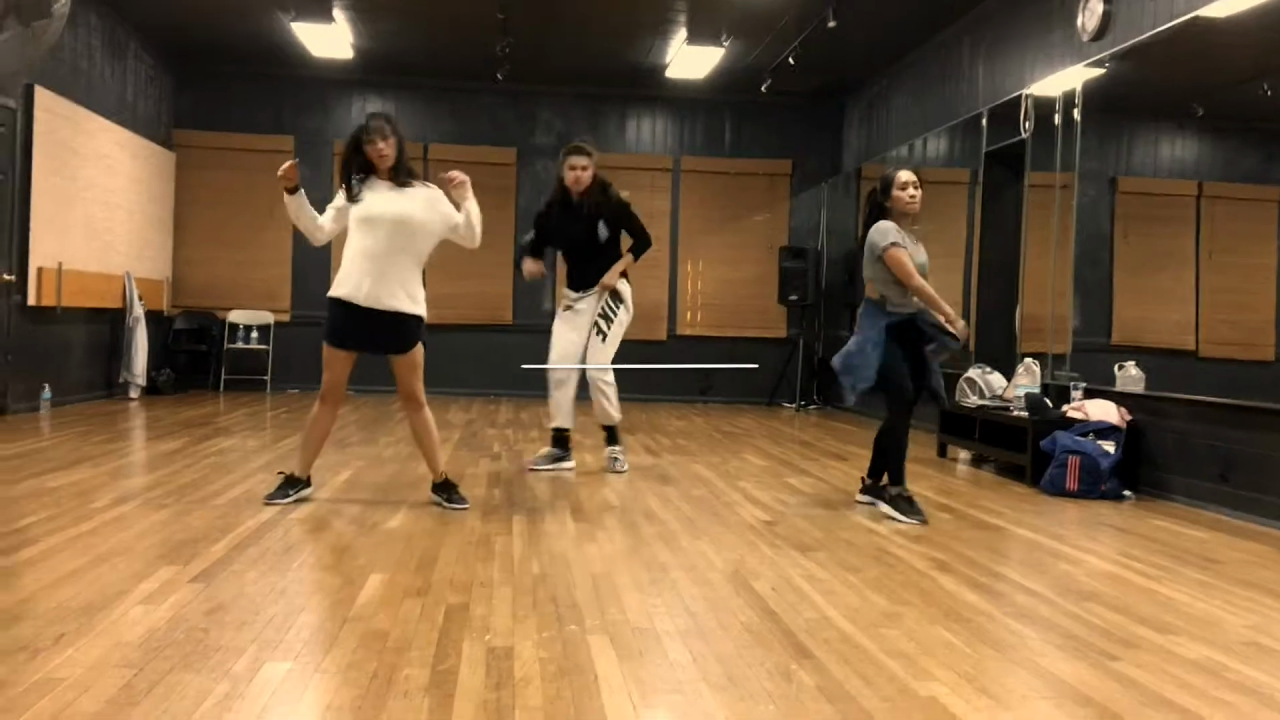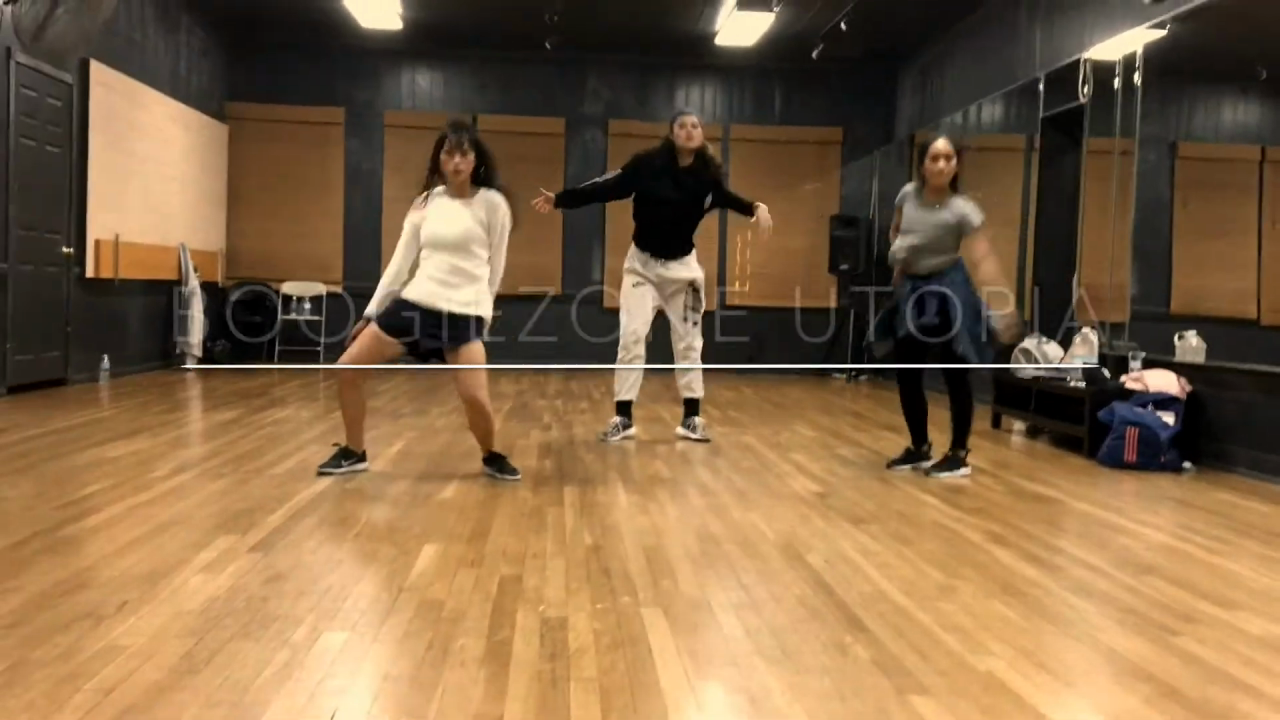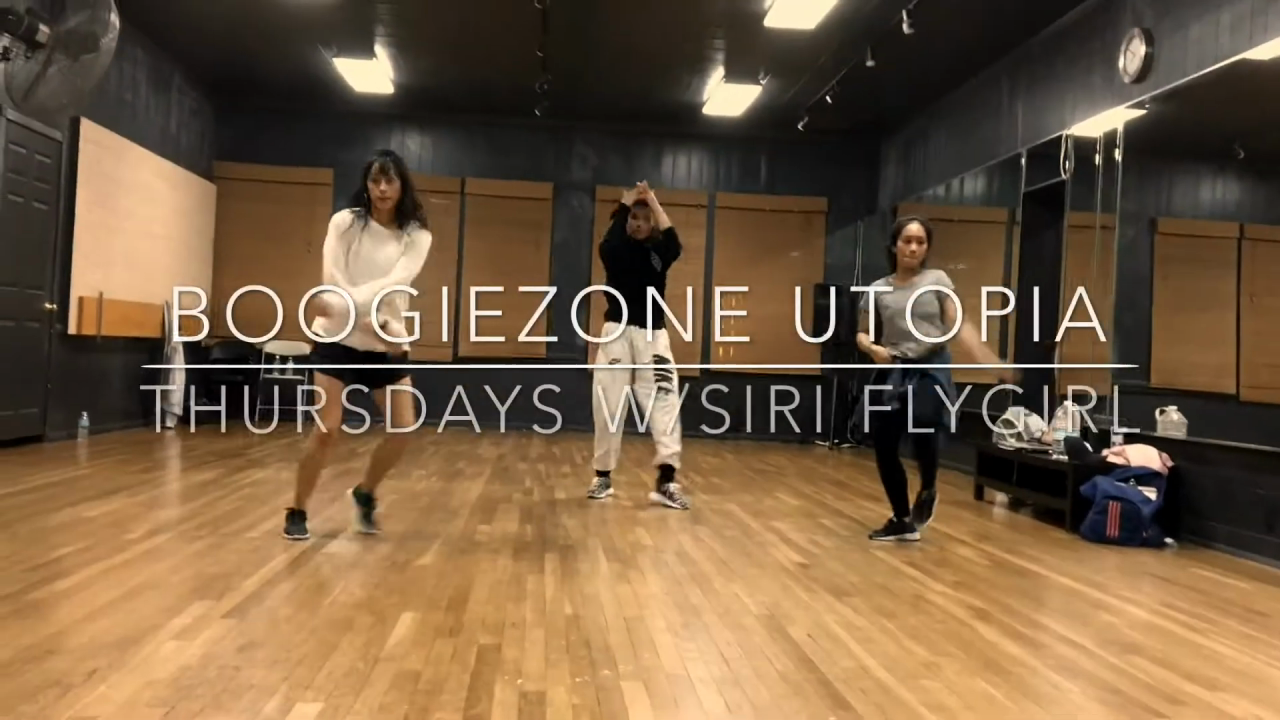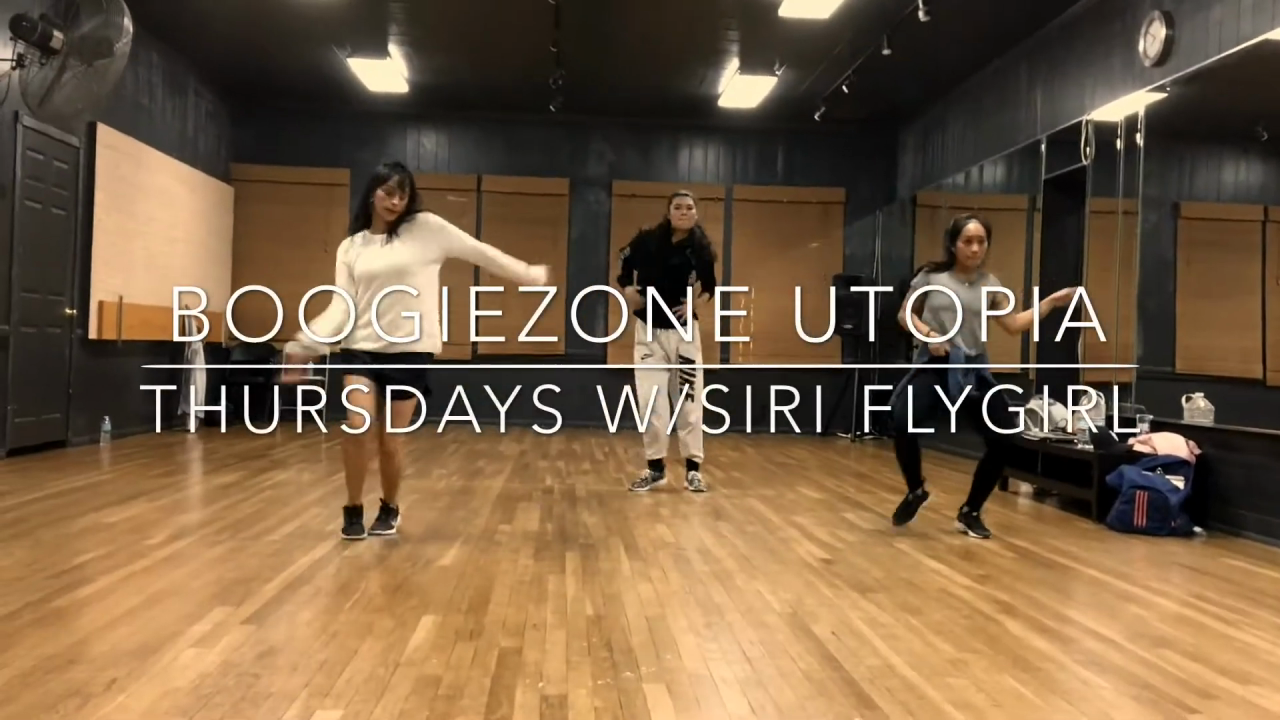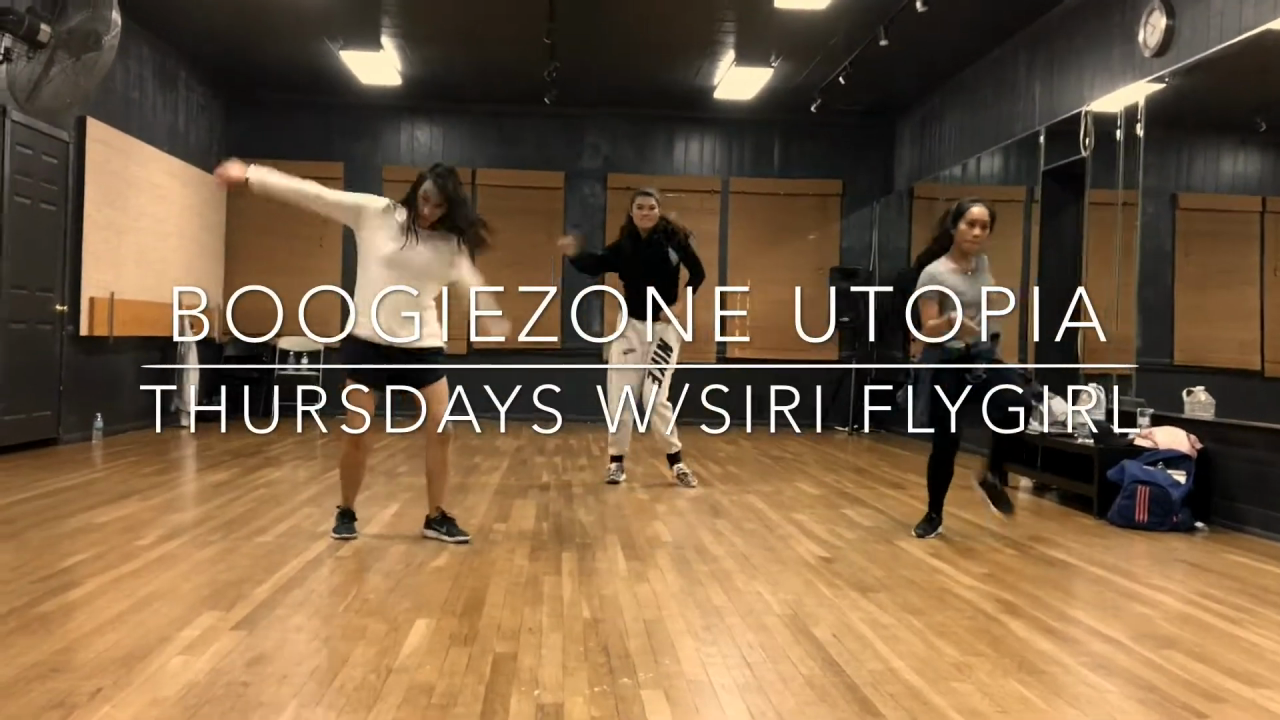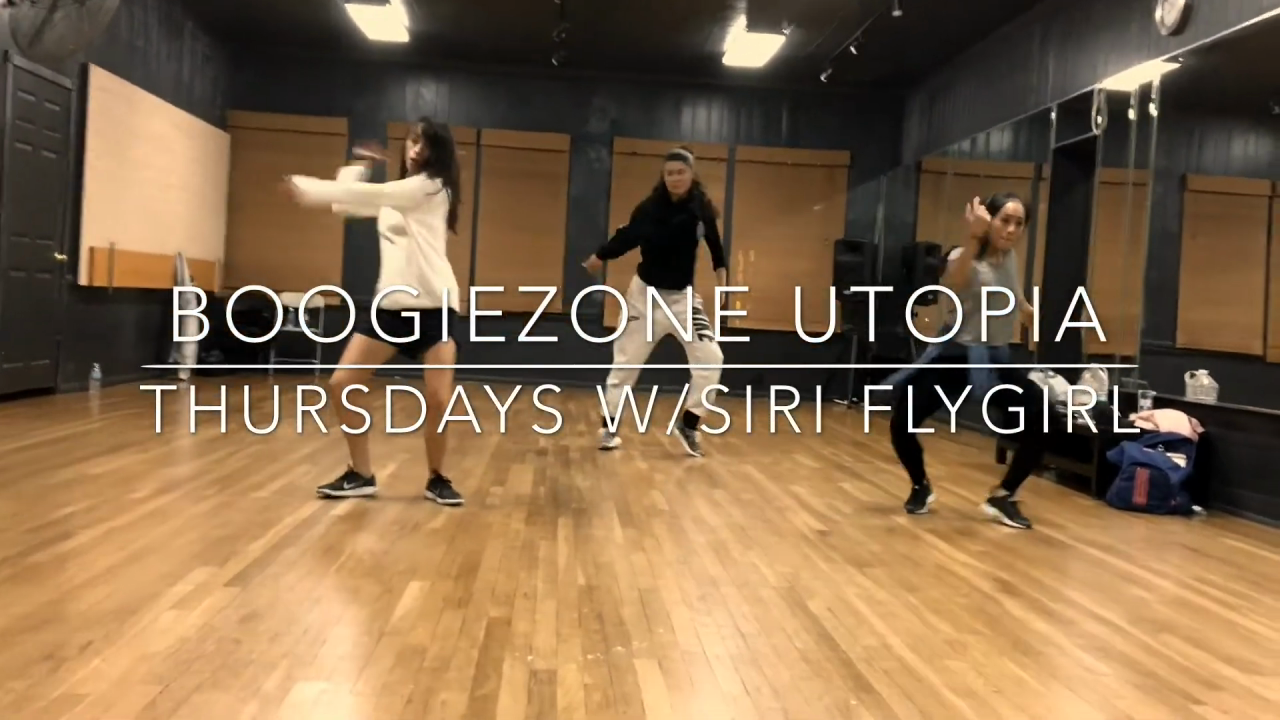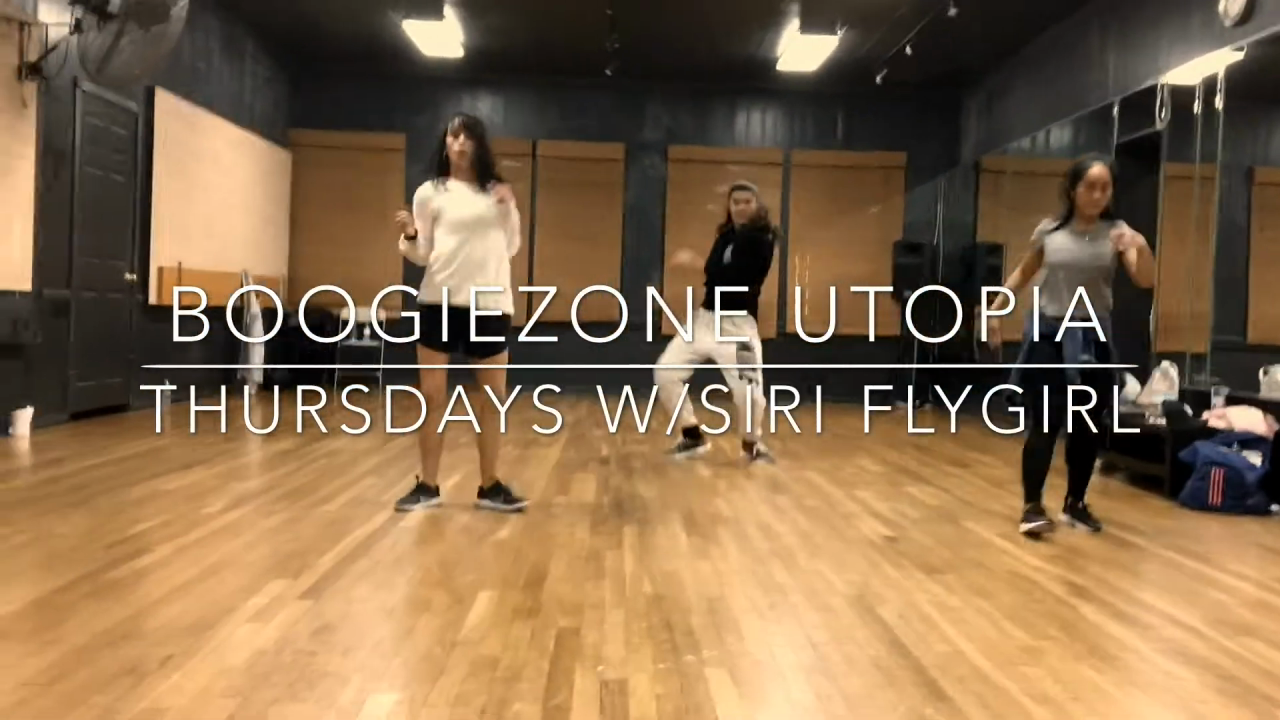
dt=0.7s
person 1, frame 1
left shoulder: (425, 195)
right shoulder: (355, 189)
left elbow: (471, 239)
right elbow: (319, 233)
left wrist: (467, 199)
right wrist: (293, 191)
left hip: (401, 308)
right hip: (348, 303)
left knee: (414, 398)
right knee: (329, 394)
left ankle: (441, 482)
right ankle: (299, 478)
person 1, frame 2
left shoulder: (493, 204)
right shoulder: (424, 205)
left elbow: (494, 269)
right elbow: (401, 261)
left wrist: (482, 313)
right wrist: (372, 313)
left hip: (463, 313)
right hip: (413, 306)
left knee: (475, 399)
right knee: (346, 369)
left ankle: (492, 457)
right ankle: (353, 452)
person 1, frame 3
left shoulder: (418, 236)
right shoulder: (345, 222)
left elbow: (395, 284)
right elbow: (333, 280)
right wrist: (371, 323)
left hip: (386, 345)
right hip: (339, 340)
left knee: (402, 431)
right knee: (326, 430)
left ankle: (365, 492)
right ankle: (297, 511)
person 1, frame 4
left shoulder: (425, 227)
right shoulder: (351, 248)
left elbow: (476, 251)
right elbow: (342, 306)
left wrist: (526, 275)
right wrist: (305, 344)
left hip: (411, 350)
right hip: (362, 348)
left knee: (390, 441)
right knee: (359, 429)
left ankle: (389, 507)
right ankle: (353, 510)
person 1, frame 5
left shoulder: (451, 244)
right shoulder: (377, 213)
left elbow: (471, 285)
right elbow: (317, 195)
left wrist: (496, 325)
right wrist: (252, 176)
left hip: (422, 347)
right hip: (369, 341)
left knee: (441, 430)
right knee: (356, 434)
left ankle: (437, 517)
right ankle: (346, 511)
person 1, frame 6
left shoulder: (432, 186)
right shoulder: (390, 193)
left elbow: (368, 198)
right elbow: (350, 203)
left wrist: (307, 186)
right wrist: (362, 164)
left hip: (432, 305)
right hip: (388, 304)
left knee: (437, 400)
right knee: (342, 384)
left ankle: (437, 478)
right ankle: (360, 473)
person 1, frame 7
left shoulder: (494, 191)
right shoulder: (430, 192)
left elbow: (510, 248)
right elbow: (420, 254)
left wrist: (510, 212)
right wrist: (409, 235)
left hip: (490, 305)
right hip: (440, 303)
left knee: (492, 399)
right knee: (432, 396)
left ankle: (490, 486)
right ankle: (428, 485)
person 2, frame 1
left shoulder: (913, 240)
right shoulder: (883, 230)
left elbow: (914, 286)
right elbow: (913, 283)
left wrist: (943, 322)
right wrist: (951, 316)
left hip: (908, 327)
right hip: (882, 325)
left knee: (902, 408)
right knee: (901, 401)
left ankle: (872, 484)
right ankle: (896, 491)
person 2, frame 2
left shoulder: (965, 210)
right shoulder: (909, 194)
left elbow: (985, 260)
right wrist: (897, 265)
left hip: (946, 294)
right hip: (910, 292)
left knee: (956, 375)
right knee: (906, 376)
left ankle: (958, 454)
right ankle: (919, 448)
person 2, frame 3
left shoulder: (937, 280)
right shoulder: (877, 290)
left elbow: (959, 325)
right elbow: (863, 333)
left wrist: (988, 359)
right wrist: (872, 348)
left hip: (928, 372)
right hip: (891, 373)
left knee: (922, 427)
right knee: (884, 449)
left ankle: (927, 492)
right ankle: (902, 520)
person 2, frame 4
left shoulder: (989, 284)
right shoulder: (930, 277)
left elbow: (1012, 325)
right elbow: (905, 314)
left wrist: (1051, 302)
right wrist: (928, 333)
left hip: (974, 368)
right hip: (934, 365)
left knee: (1002, 442)
right knee: (904, 428)
left ankle: (970, 512)
right ankle: (915, 493)
person 2, frame 5
left shoulder: (982, 263)
right shoulder: (933, 274)
right elbow: (927, 330)
right wrist: (952, 322)
left hip: (984, 357)
right hip: (947, 363)
left knee: (1014, 407)
right knee: (945, 445)
left ankle: (993, 478)
right ankle: (934, 515)
person 2, frame 6
left shoulder: (1010, 260)
right shoulder: (967, 262)
right elbow: (960, 278)
left wrist: (1026, 311)
right wrist: (975, 231)
left hip: (997, 362)
right hip: (953, 357)
left knee: (1039, 426)
right knee: (901, 426)
left ankle: (1004, 497)
right ankle: (921, 487)
person 2, frame 7
left shoulder: (1118, 233)
right shoulder: (1049, 231)
left elbow: (1145, 281)
right elbow: (1023, 273)
left wrist: (1142, 251)
right wrist: (997, 310)
left hip: (1093, 336)
right hip: (1048, 333)
left knee: (1089, 427)
right knee: (1046, 423)
left ankle: (1075, 503)
right ankle: (1032, 507)
person 3, frame 1
left shoulder: (610, 203)
right shoulder: (554, 209)
left elbow: (643, 239)
right elbow: (536, 244)
left wrist: (617, 271)
right wrist: (530, 261)
left hip: (611, 293)
right hip: (575, 296)
left knee: (597, 369)
right knee: (560, 368)
left ankle: (614, 443)
right ankle: (560, 447)
person 3, frame 2
left shoulder: (709, 175)
right shoulder: (648, 164)
left elbow: (728, 200)
right elbow: (610, 185)
left wrist: (756, 208)
right wrist: (561, 198)
left hip: (682, 266)
right hip: (641, 262)
left knee: (688, 341)
right knee: (631, 337)
left ankle: (691, 417)
right ankle: (622, 417)
person 3, frame 3
left shoulder: (659, 249)
right shoulder: (616, 250)
left elbow: (673, 248)
right elbow: (609, 247)
left wrist: (654, 204)
right wrist: (624, 206)
left hip: (653, 335)
right hip: (617, 332)
left knee: (665, 406)
right knee: (607, 407)
left ankle: (666, 482)
right ankle: (603, 477)
person 3, frame 4
left shoulder: (700, 251)
right shoulder: (648, 240)
left elbow: (709, 288)
right elbow: (625, 261)
left wrist: (696, 305)
right wrist: (627, 288)
left hip: (681, 332)
right hip: (646, 330)
left knee: (688, 401)
right knee: (650, 398)
left ankle: (692, 469)
right ankle: (656, 467)
person 3, frame 5
left shoulder: (674, 238)
right shoulder: (622, 247)
left elbow: (698, 273)
right elbow: (594, 265)
left wrist: (679, 305)
right wrist: (573, 253)
left hip: (663, 325)
right hip: (630, 325)
left knee: (655, 398)
right knee: (620, 398)
left ankle: (676, 460)
right ankle: (617, 462)
person 3, frame 6
left shoulder: (701, 211)
right shoulder: (649, 207)
left elbow: (715, 246)
right elbow: (626, 237)
left wrist: (720, 278)
right wrist: (599, 257)
left hip: (682, 296)
right hip: (644, 295)
left knee: (710, 359)
right knee: (625, 363)
left ankle: (689, 425)
right ankle: (609, 427)
person 3, frame 7
left shoulder: (761, 240)
right shoulder: (726, 235)
left elbow: (736, 277)
left wrist: (694, 262)
left hip: (737, 324)
right hip: (704, 318)
left knee: (749, 395)
right knee: (665, 372)
left ankle: (751, 443)
right ankle: (693, 436)
